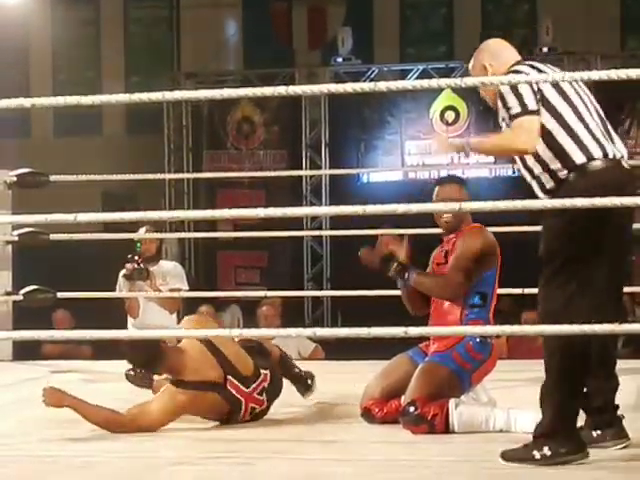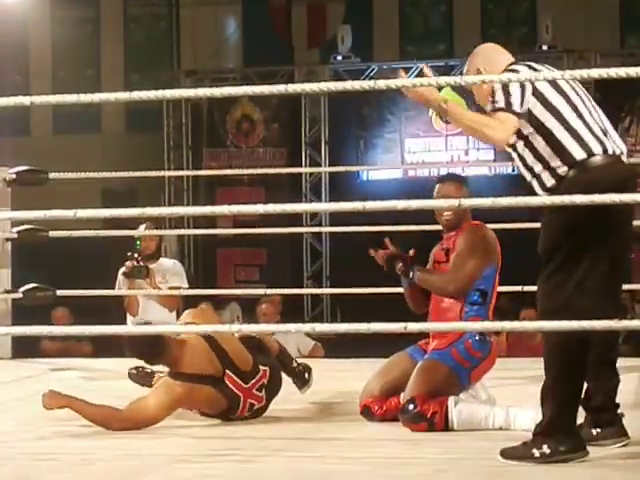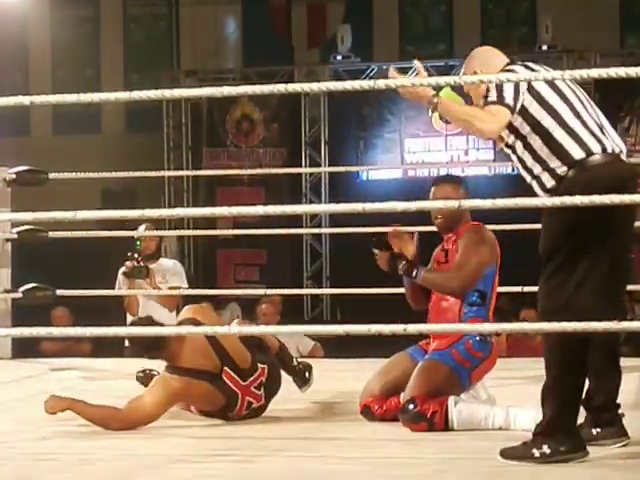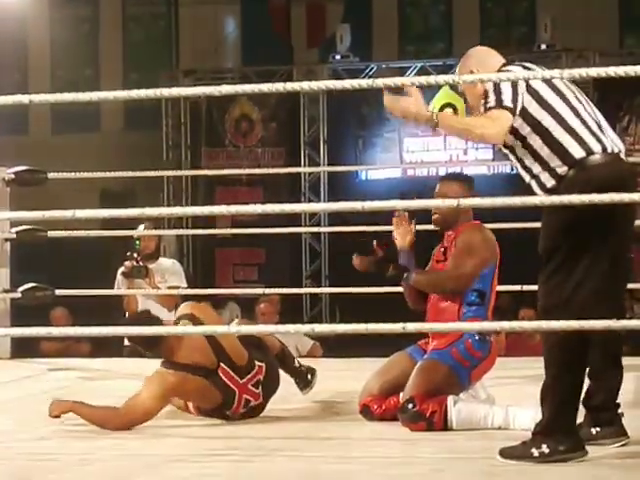
dt=0.1s
person 1, frame 1
left shoulder: (516, 81)
right shoulder: (551, 77)
left elbow: (525, 140)
left wrist: (462, 144)
left hip: (584, 192)
right hip: (616, 184)
left knee: (563, 309)
right knee: (598, 307)
left ankle: (557, 436)
right ankle: (603, 420)
person 1, frame 2
left shoulder: (511, 79)
right shoulder: (544, 76)
left elbow: (498, 133)
left wrist: (440, 103)
left hip: (583, 186)
right hip: (615, 177)
left knee: (562, 305)
right knee: (598, 303)
left ankle: (558, 433)
right ankle: (603, 418)
person 1, frame 3
left shoulder: (508, 79)
right shoulder: (539, 78)
left elbow: (489, 125)
left wrist: (433, 99)
left hip: (584, 185)
left knee: (564, 306)
right knee: (601, 304)
left ankle: (558, 434)
right ankle: (603, 418)
person 1, frame 4
left shoulder: (507, 79)
right shoulder: (538, 79)
left elbow: (492, 131)
left wrist: (428, 116)
left hip: (583, 184)
right hip: (616, 176)
left knee: (563, 306)
right knee: (601, 303)
left ankle: (557, 433)
right ankle: (603, 418)
person 2, frame 1
left shoulder: (177, 398)
right shoulder: (195, 323)
left elbow: (121, 423)
left wrist: (66, 399)
left hip: (243, 414)
right hip: (269, 377)
right knee: (252, 339)
right ankle: (301, 380)
person 2, frame 2
left shoulder: (174, 391)
right shoulder: (197, 316)
left elbow: (119, 420)
left wrist: (65, 400)
left hip: (241, 410)
right hip: (268, 372)
right knee: (252, 336)
right ankle: (298, 374)
person 2, frame 3
left shoulder: (172, 385)
right shoulder: (196, 313)
left elbow: (120, 420)
left wrist: (68, 403)
left hip: (239, 410)
right hip: (266, 374)
right ankle: (299, 373)
person 2, frame 4
left shoulder: (168, 381)
right shoulder: (193, 310)
left elbow: (119, 420)
left wrist: (70, 405)
left hip: (236, 411)
right hip: (266, 372)
right ankle: (300, 375)
person 3, frame 1
left shoulder: (476, 237)
right shoulder: (440, 250)
left elbow: (451, 287)
right elbow: (419, 307)
left wrist: (397, 269)
right wrist: (400, 266)
left hip: (469, 346)
right hip: (437, 344)
left knee: (414, 415)
right knee: (371, 405)
left ankle: (516, 419)
right ankle: (461, 397)
person 3, frame 2
left shoulder: (477, 235)
right shoulder: (440, 248)
left elbow: (455, 284)
right elbow: (420, 305)
left wrist: (404, 267)
right wrist: (404, 266)
left hip: (469, 343)
right hip: (436, 342)
left knee: (414, 413)
right knee: (371, 403)
left ankle: (515, 416)
right ankle: (460, 393)
person 3, frame 3
left shoulder: (476, 235)
right shoulder: (442, 247)
left elbow: (458, 282)
right elbow: (420, 302)
left wrist: (408, 267)
right wrist: (406, 261)
left hip: (469, 344)
right hip: (436, 343)
left knee: (413, 413)
right knee: (371, 403)
left ankle: (514, 416)
right ankle: (461, 396)
person 3, frame 4
left shoulder: (475, 235)
right shoulder: (443, 246)
left elbow: (451, 283)
right elbow: (418, 301)
left wrist: (394, 268)
right wrist: (405, 252)
left hip: (467, 343)
right hip: (435, 342)
left knee: (413, 412)
right knee: (370, 402)
left ankle: (514, 416)
right ankle: (460, 395)
person 4, frame 1
left shoulder: (173, 268)
right shoulder: (125, 274)
left elbow: (174, 307)
right elbow: (133, 313)
left wrist: (153, 286)
right wrist: (131, 283)
person 4, frame 2
left shoulder: (173, 266)
right shoulder: (125, 272)
left elbow: (173, 305)
right elbow: (132, 311)
left wrist: (153, 285)
right wrist: (131, 283)
person 4, frame 3
left shoulder: (173, 267)
right shoulder: (125, 272)
left elbow: (173, 305)
right elbow: (132, 311)
left wrist: (153, 286)
right wrist: (131, 283)
person 4, frame 4
left shoulder: (171, 266)
right shoulder: (125, 271)
left elbow: (172, 304)
right elbow: (131, 309)
left wrist: (152, 284)
right wrist: (130, 281)
